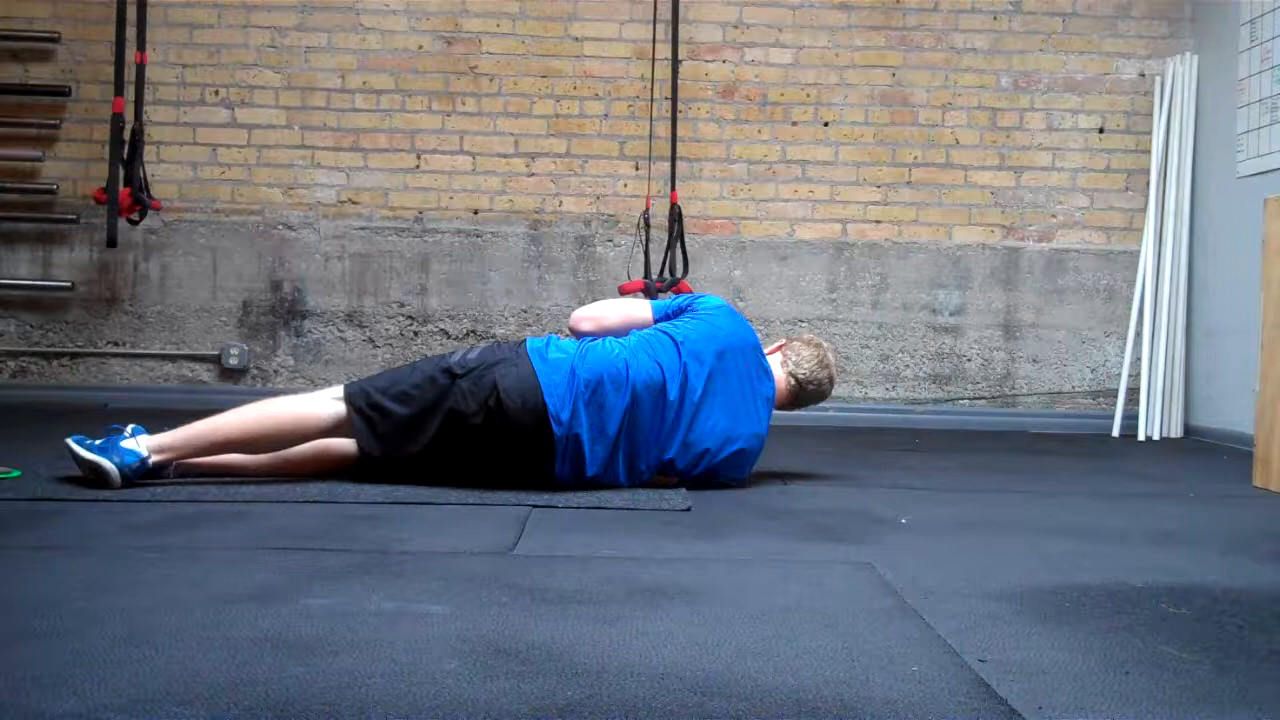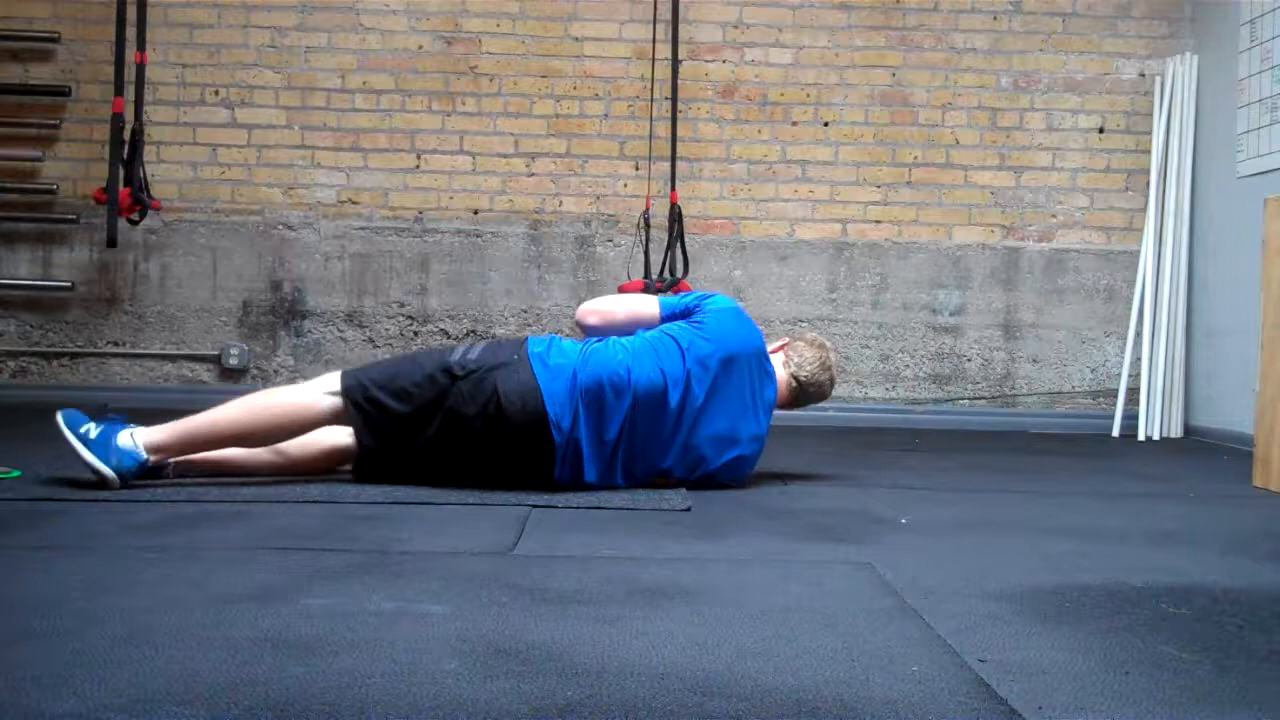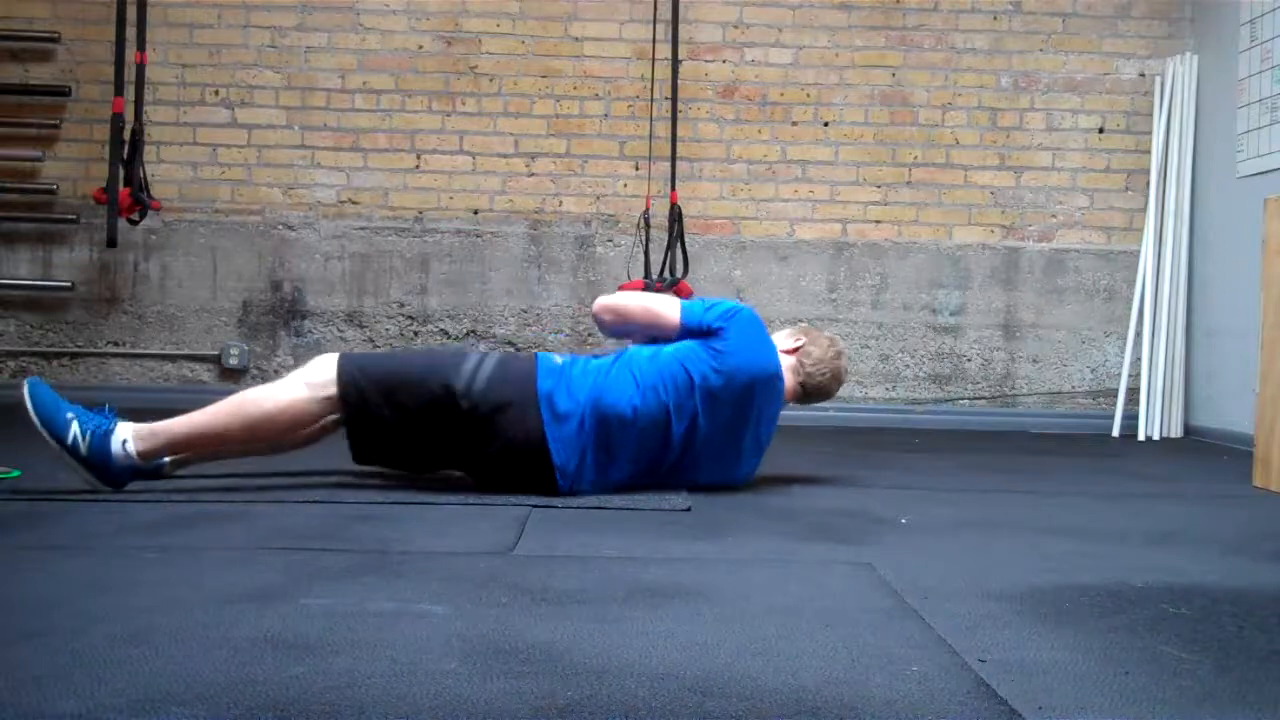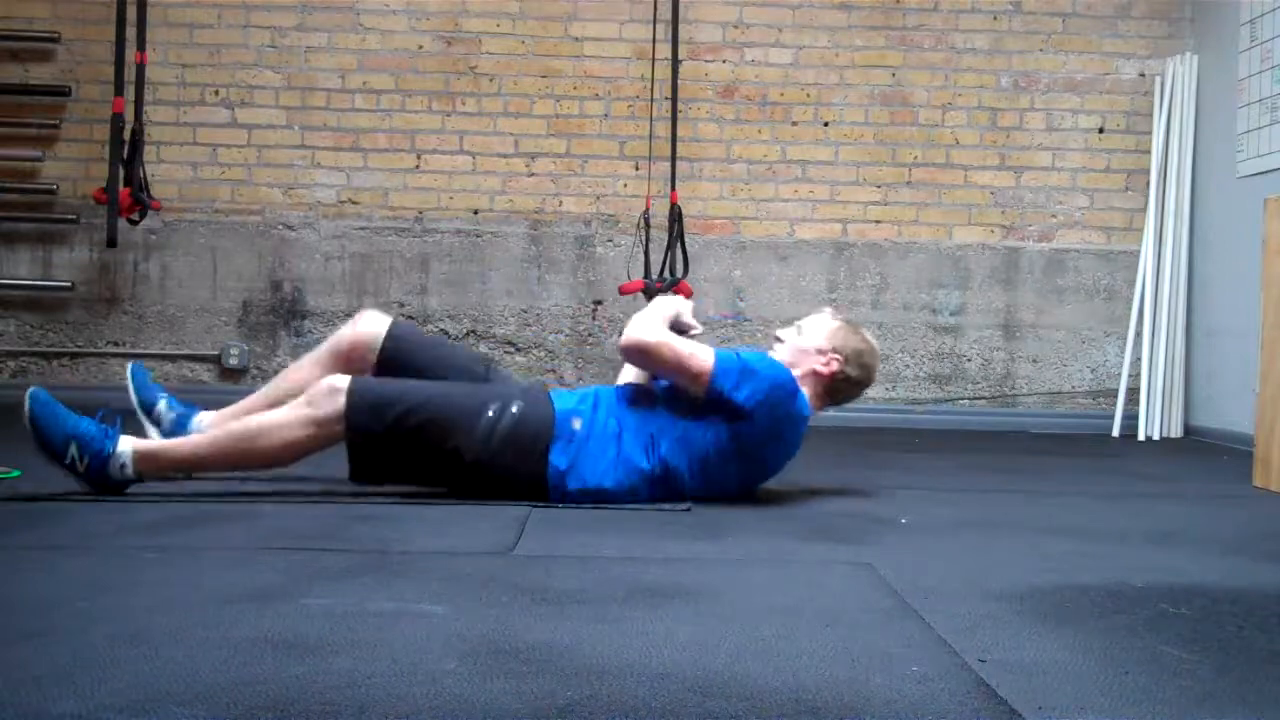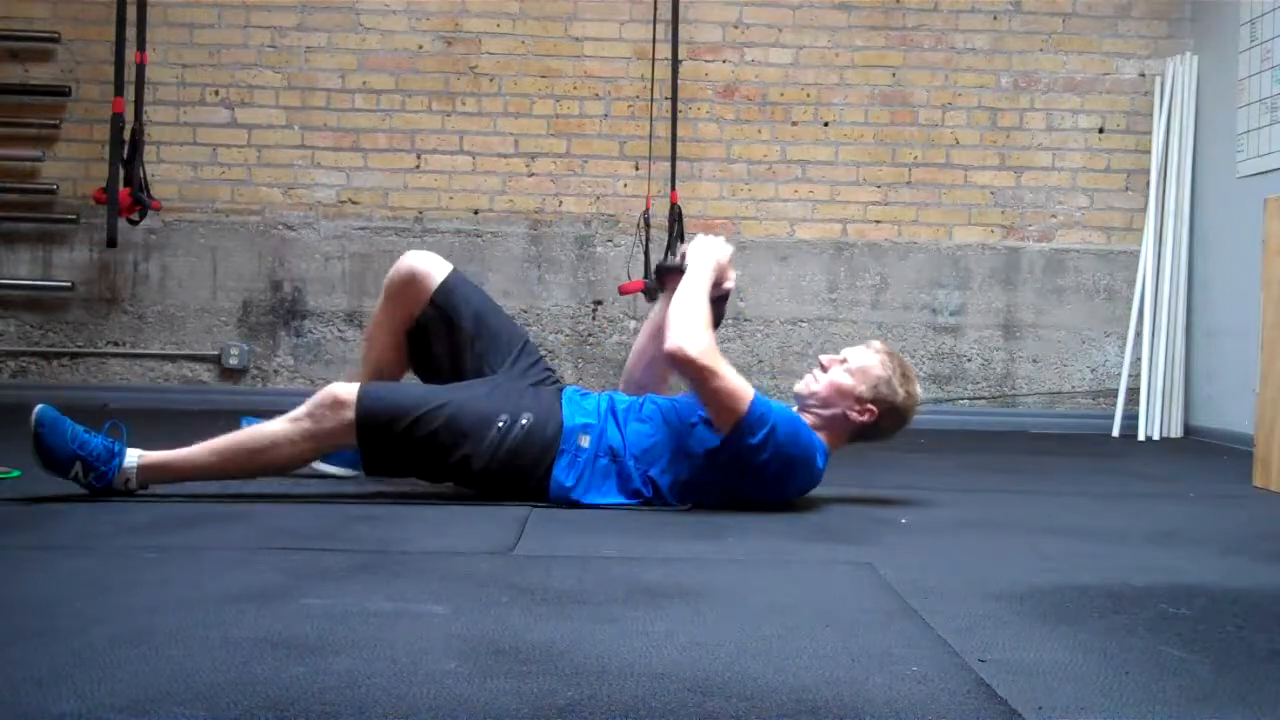
dt=0.4s
person 1, frame 1
left shoulder: (722, 319)
right shoulder: (742, 450)
left elbow: (585, 319)
right elbow: (654, 464)
left hip: (528, 380)
right hip: (547, 460)
left knee: (335, 411)
right knee: (349, 447)
left ankle: (145, 451)
right ankle: (167, 459)
person 1, frame 2
left shoulder: (729, 320)
right shoulder: (742, 453)
left elbow: (592, 315)
right elbow: (654, 461)
left hip: (527, 382)
right hip: (545, 461)
left knee: (331, 398)
right knee: (345, 442)
left ankle: (138, 445)
right ankle: (160, 459)
person 1, frame 3
left shoulder: (744, 332)
right shoulder: (743, 449)
left elbow: (610, 308)
left hip: (535, 407)
right hip: (554, 467)
left knee: (330, 379)
right knee: (342, 401)
left ankle: (128, 442)
right ankle: (158, 452)
person 1, frame 4
left shoulder: (774, 393)
right shoulder: (763, 426)
left elbow: (638, 343)
left wrist: (659, 312)
right wrist: (660, 351)
left hip: (549, 452)
right hip: (552, 421)
left knee: (331, 403)
right knee: (363, 333)
left ankle: (125, 460)
right ankle: (198, 424)
person 1, frame 5
left shoulder: (791, 453)
right shoulder: (772, 431)
left elbow: (688, 353)
left wrist: (702, 266)
right wrist: (682, 288)
left hip: (548, 452)
right hip: (553, 401)
left knee: (331, 407)
right knee: (416, 272)
left ankle: (126, 469)
right ankle: (347, 440)
